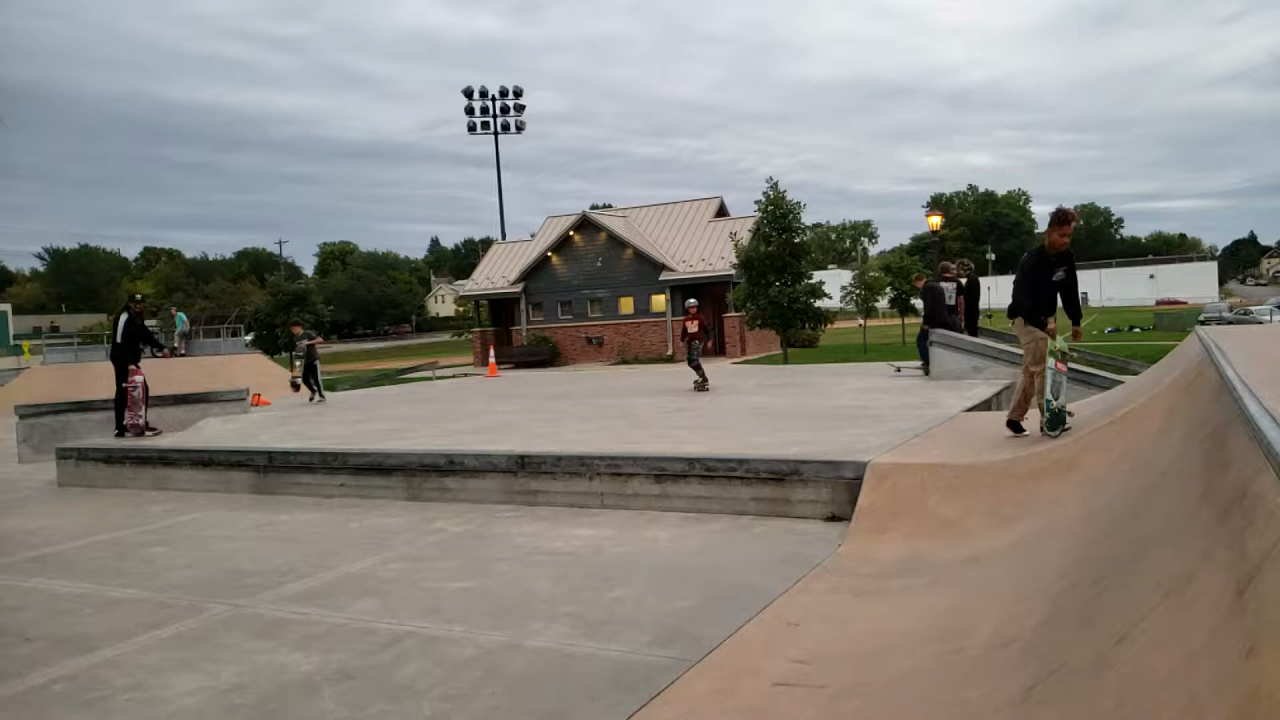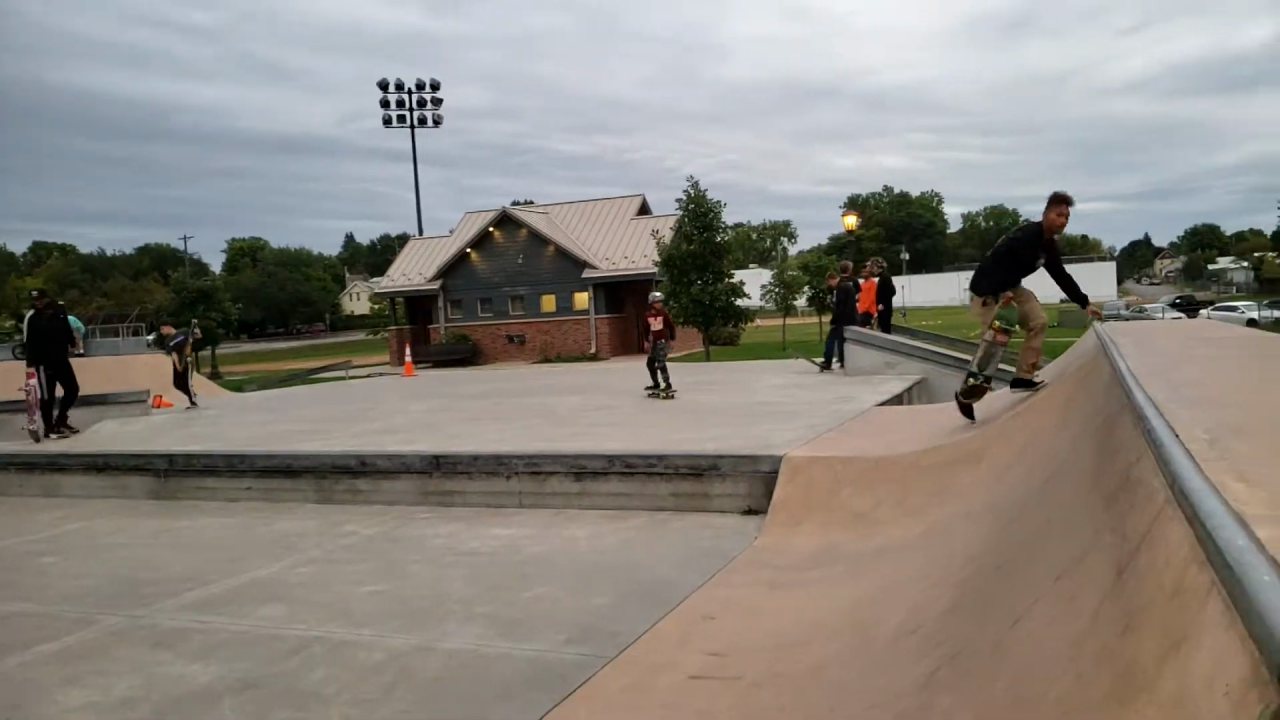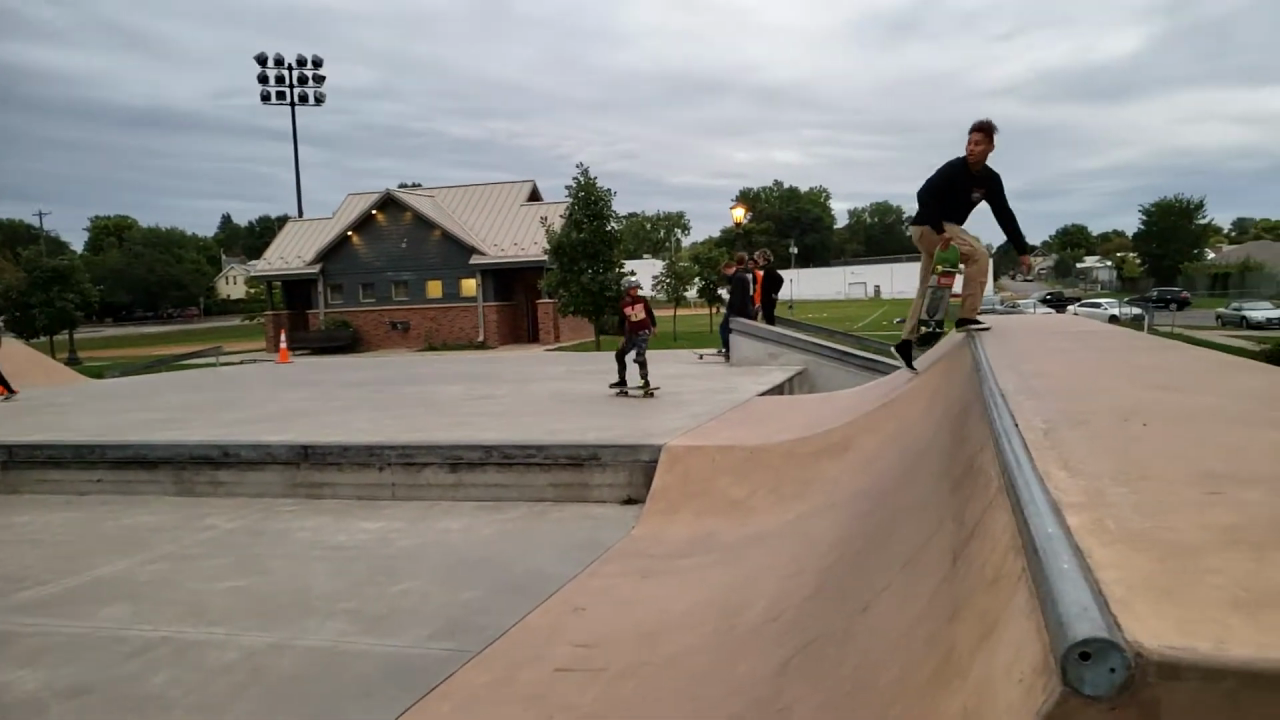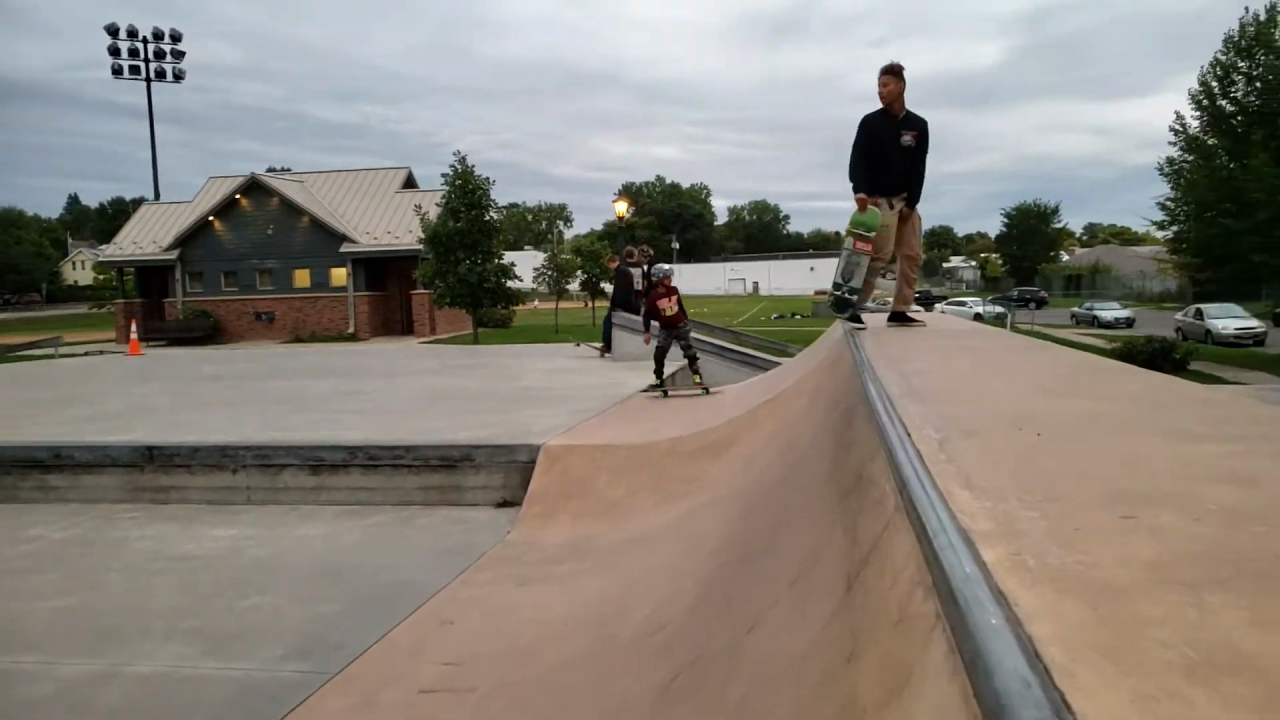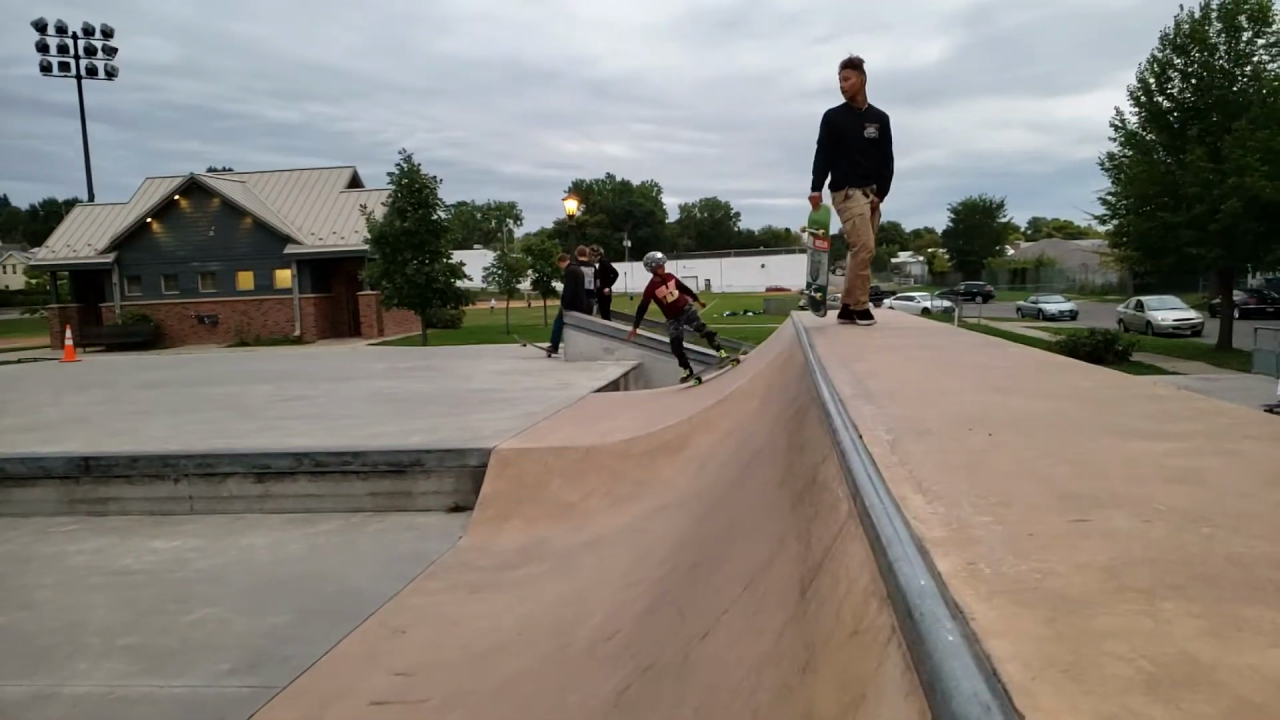
dt=0.7s
person 1, frame 1
left shoulder: (1067, 256)
right shoulder: (1031, 261)
left elbow: (1070, 290)
right elbow: (1019, 298)
left wrist: (1076, 321)
right wrist: (1042, 324)
left hip: (1047, 317)
right hip: (1026, 318)
left knee: (1031, 370)
right knee: (1042, 364)
left ankle: (1014, 418)
person 1, frame 2
left shoulder: (1050, 246)
right shoulder: (1027, 234)
left elbow: (1062, 278)
right elbow: (1000, 256)
left wrist: (1085, 304)
right wrist: (1004, 291)
left hip: (1010, 287)
right hip: (988, 290)
left knee: (1038, 323)
left ankle: (1023, 377)
person 1, frame 3
left shoulder: (991, 180)
right shoulder: (953, 169)
left elbow: (1004, 215)
right elbow: (924, 196)
left wrist: (1022, 251)
right wrist: (939, 231)
left hip: (945, 229)
right hip: (927, 227)
left knee: (929, 290)
right knee: (977, 255)
left ankle: (906, 343)
right ankle: (966, 318)
person 1, frame 4
left shoulder: (919, 125)
right shoulder: (871, 122)
left elbow: (919, 168)
right elbow: (857, 159)
left wrist: (911, 203)
right wrist: (860, 190)
left hip: (905, 199)
right hip: (876, 199)
left knee: (912, 256)
right knee: (879, 256)
left ankle: (900, 311)
right ankle: (852, 308)
person 1, frame 5
left shoulder: (880, 118)
right shoulder: (833, 117)
left elbow: (887, 160)
right elbow: (823, 155)
left wrist: (881, 193)
right wrist: (816, 188)
left hip: (872, 193)
right hip: (846, 192)
left knee: (862, 251)
right knee: (863, 247)
left ankle: (847, 307)
right ankle: (861, 306)
